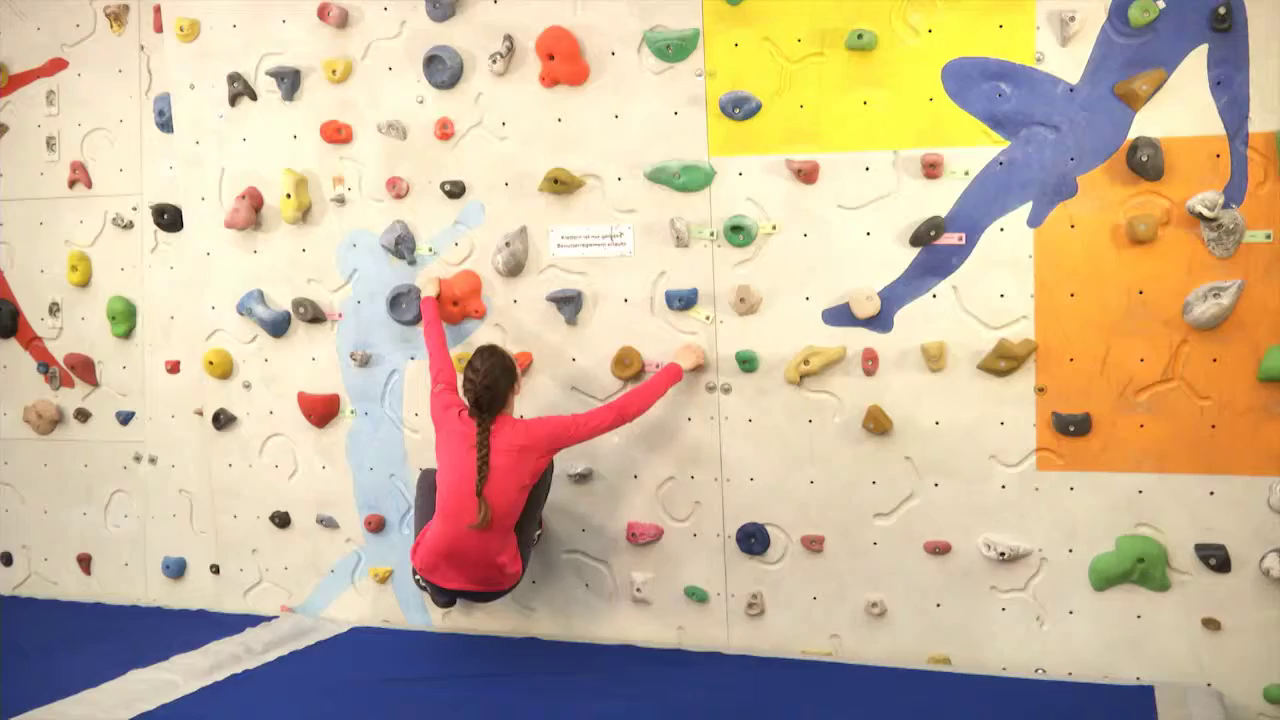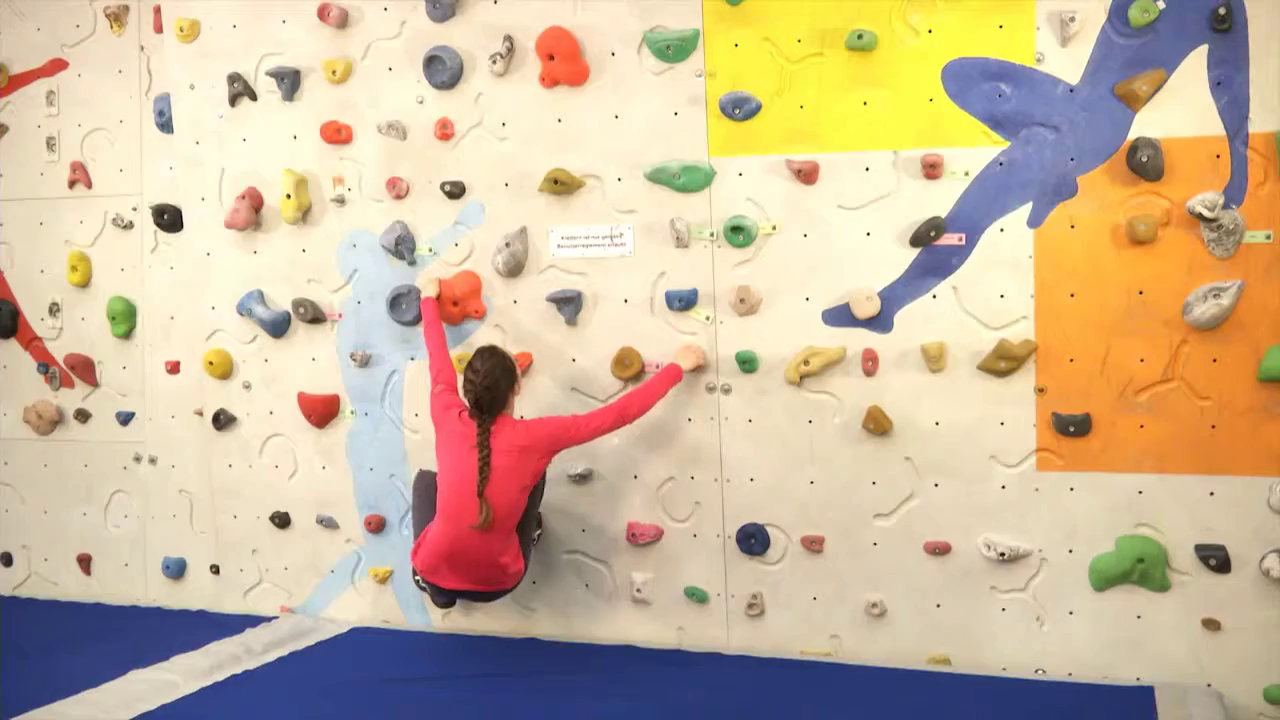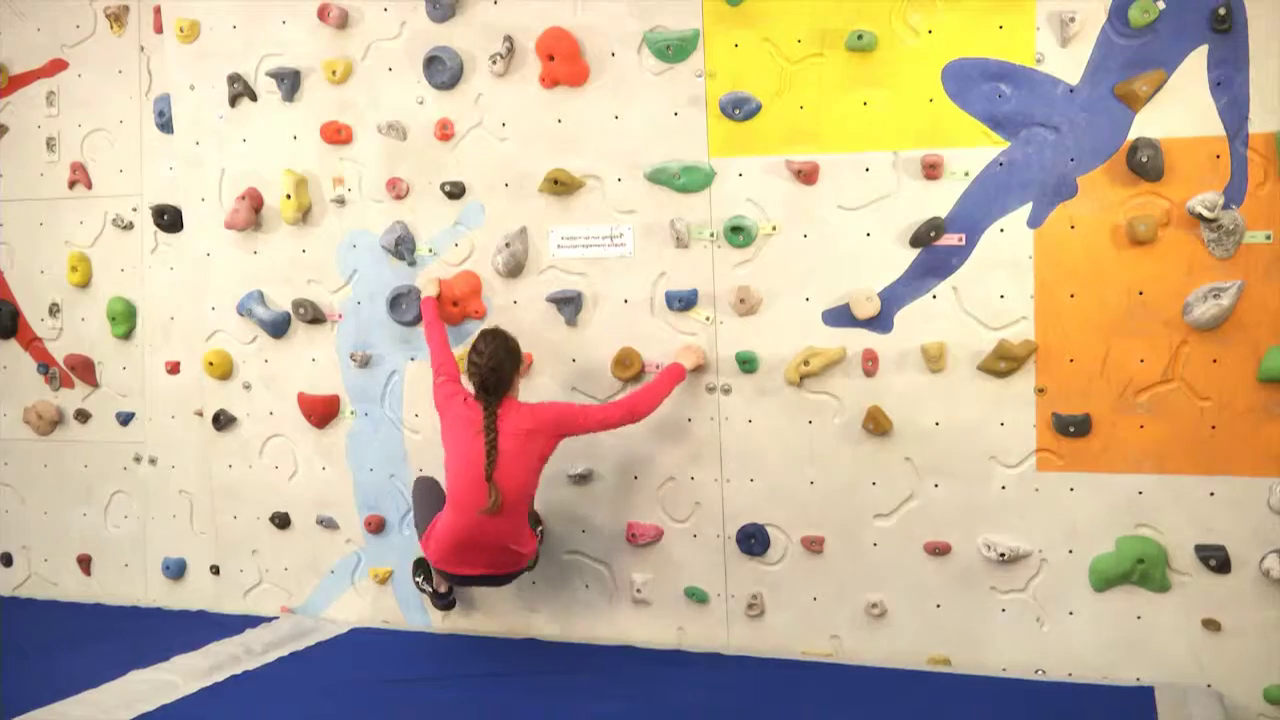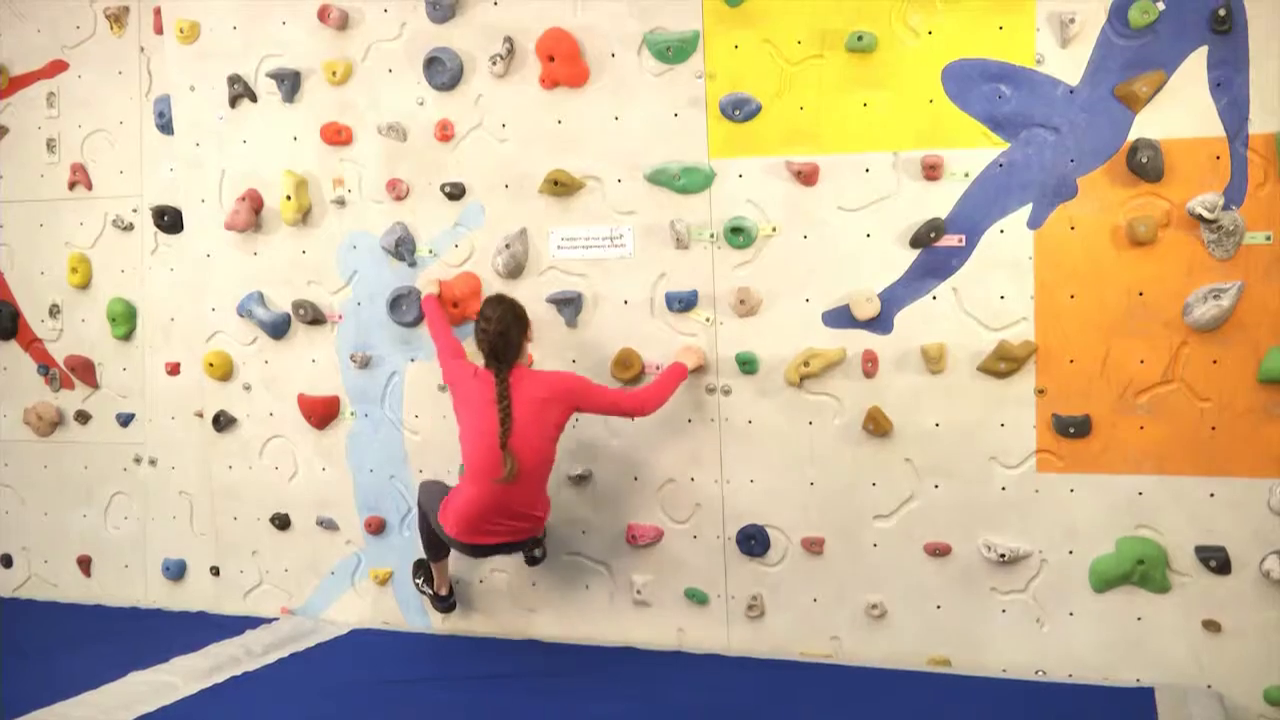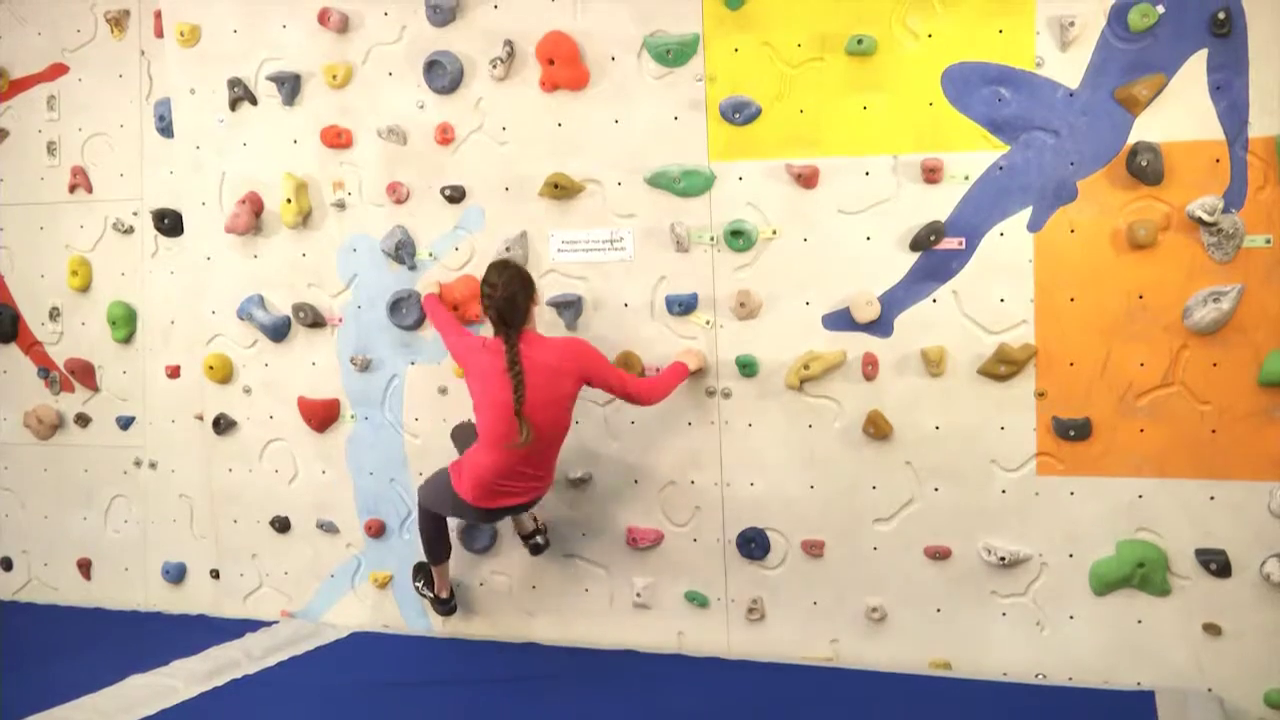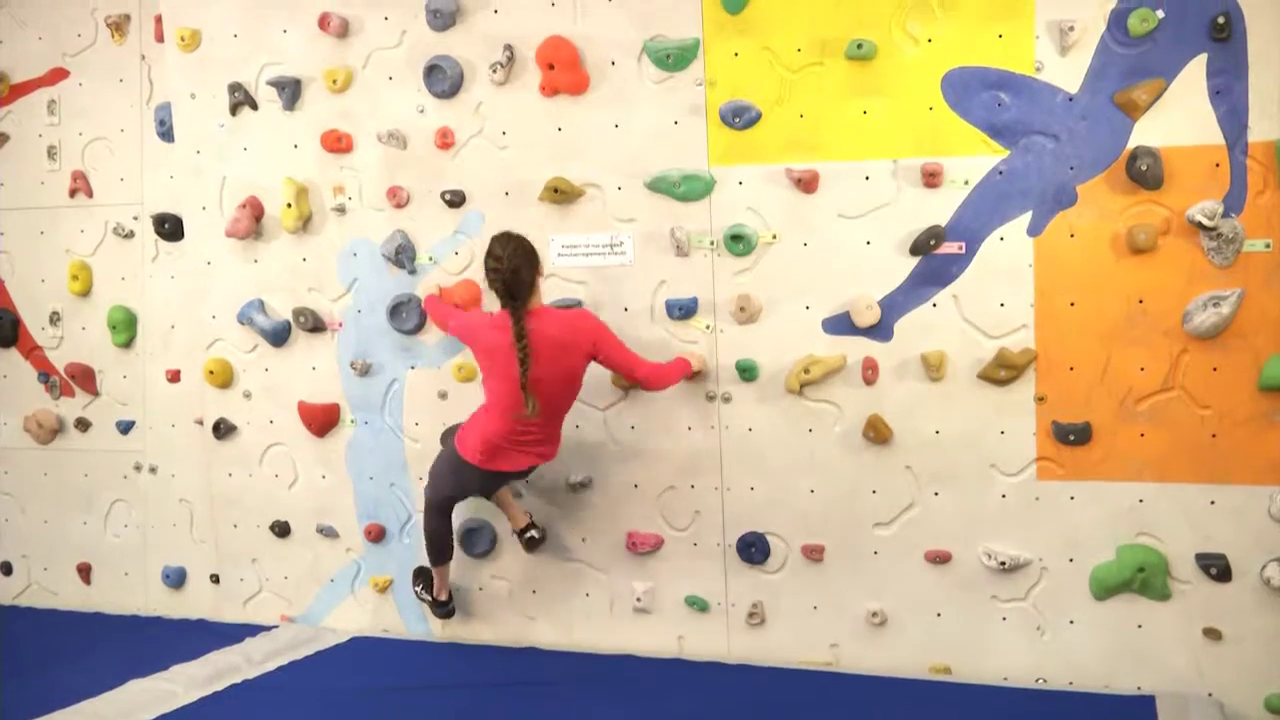
dt=0.2s
person 1, frame 1
left shoulder: (449, 420)
right shoulder: (534, 437)
left elbow: (439, 361)
right elbow: (618, 412)
left wrist: (429, 296)
right wrist: (677, 366)
left hip: (437, 571)
right hip: (498, 583)
person 1, frame 2
left shoulder: (449, 421)
right shoulder: (536, 437)
left elbow: (439, 359)
right elbow: (620, 414)
left wrist: (429, 297)
right wrist: (676, 367)
left hip: (441, 572)
right hip: (499, 582)
left knee: (425, 481)
person 1, frame 3
left shoulder: (453, 408)
right shoulder: (544, 420)
left elbow: (439, 351)
right elbow: (631, 410)
left wrist: (429, 297)
right wrist: (679, 366)
left hip: (454, 558)
right hip: (509, 563)
left knee: (424, 486)
left ankle: (439, 586)
person 1, frame 4
left shoulder: (464, 381)
right shoulder: (558, 389)
left elbow: (442, 337)
right elbow: (640, 404)
left wrist: (430, 296)
right wrist: (681, 365)
left hip: (468, 531)
right hip: (523, 522)
left knee: (427, 494)
left ankle: (440, 589)
person 1, frame 5
left shoulder: (475, 355)
right shoulder: (572, 354)
left elbow: (444, 323)
right elbow: (643, 393)
left wrist: (430, 296)
right wrist: (683, 365)
left hip: (478, 491)
right hip: (531, 488)
left knee: (429, 500)
left ankle: (440, 591)
right ankle: (526, 527)
person 1, frame 6
left shoulder: (483, 330)
right shoulder: (580, 327)
left elbow: (443, 316)
right elbow: (647, 377)
left wrist: (431, 300)
right wrist: (686, 364)
left hip: (483, 451)
right hip: (532, 454)
left knee: (436, 502)
left ankle: (439, 593)
right ankle: (521, 522)
